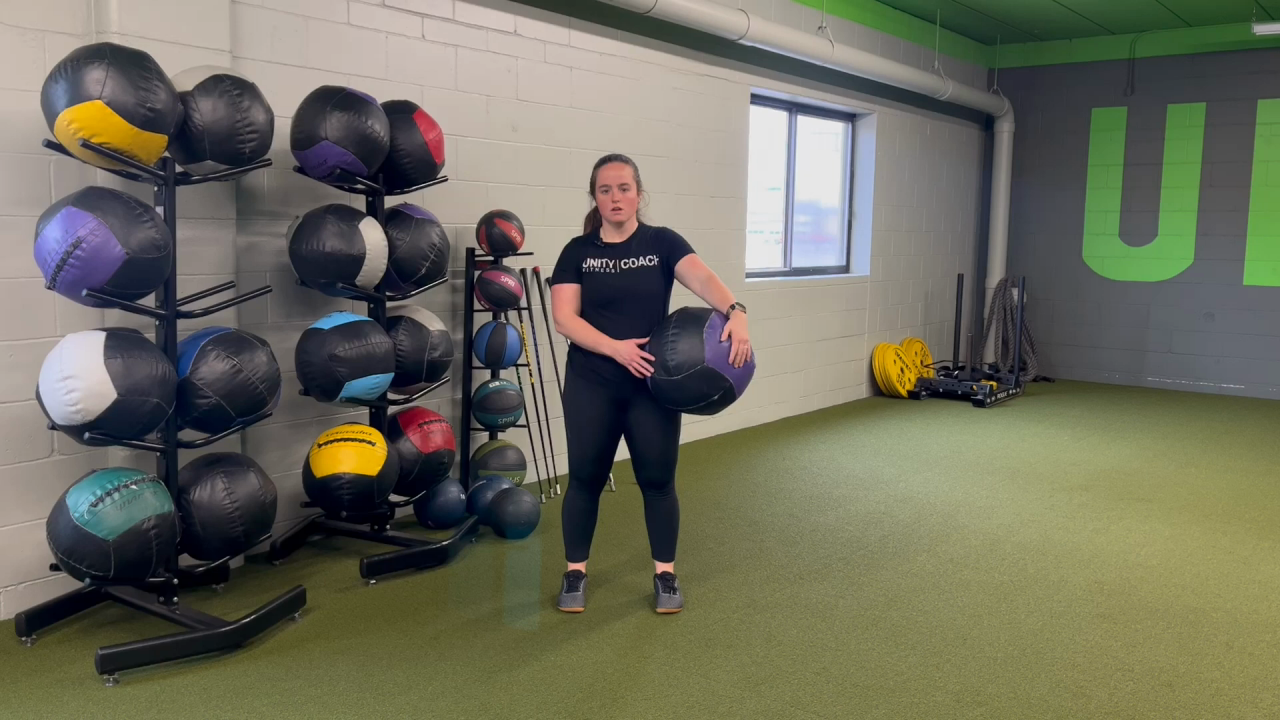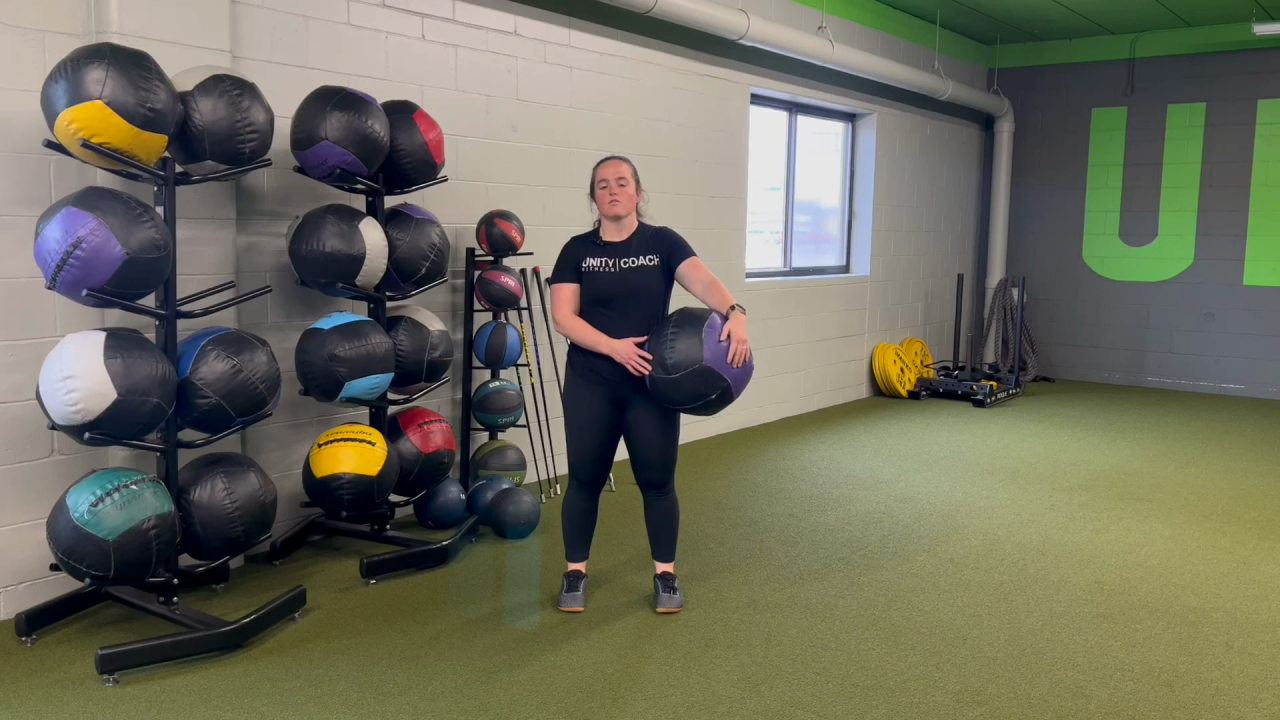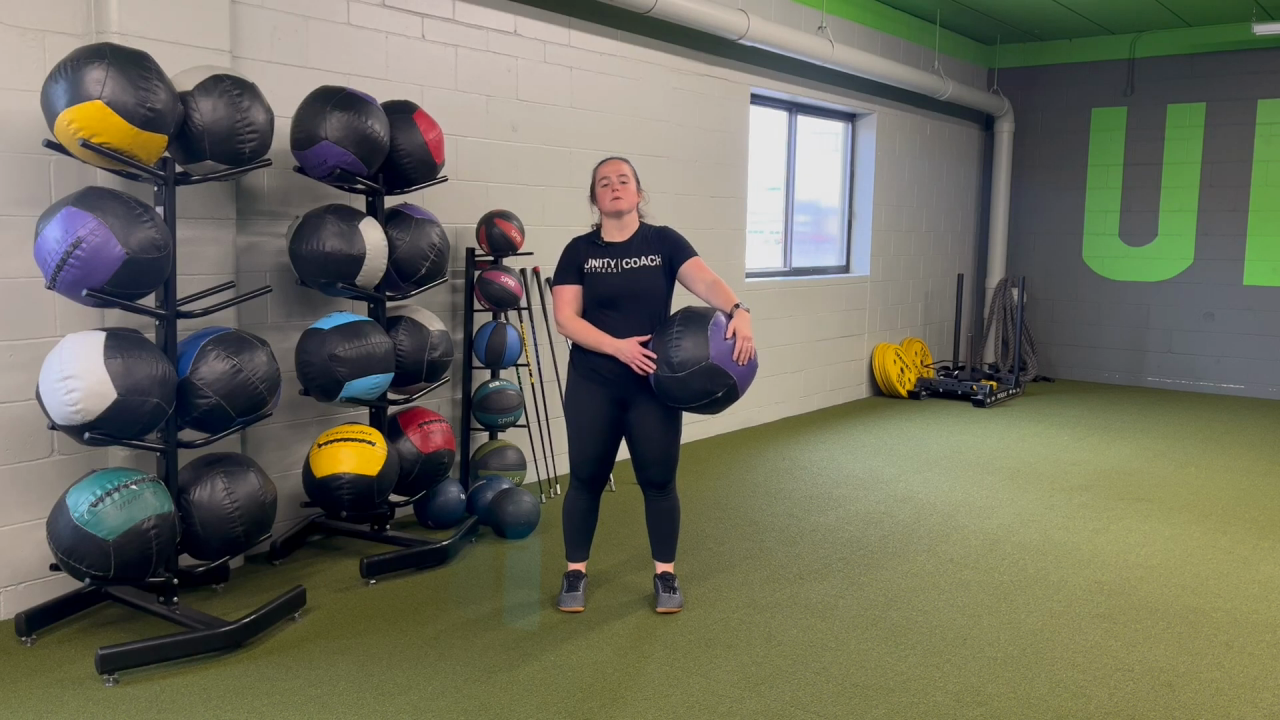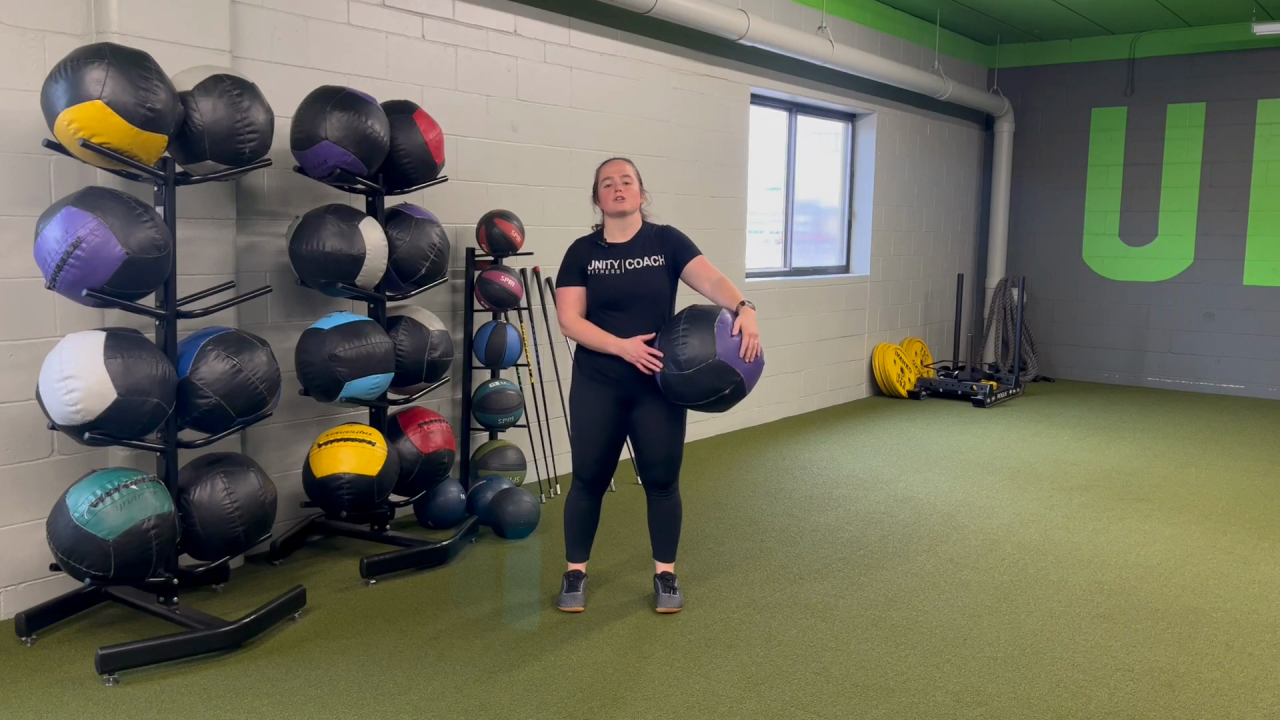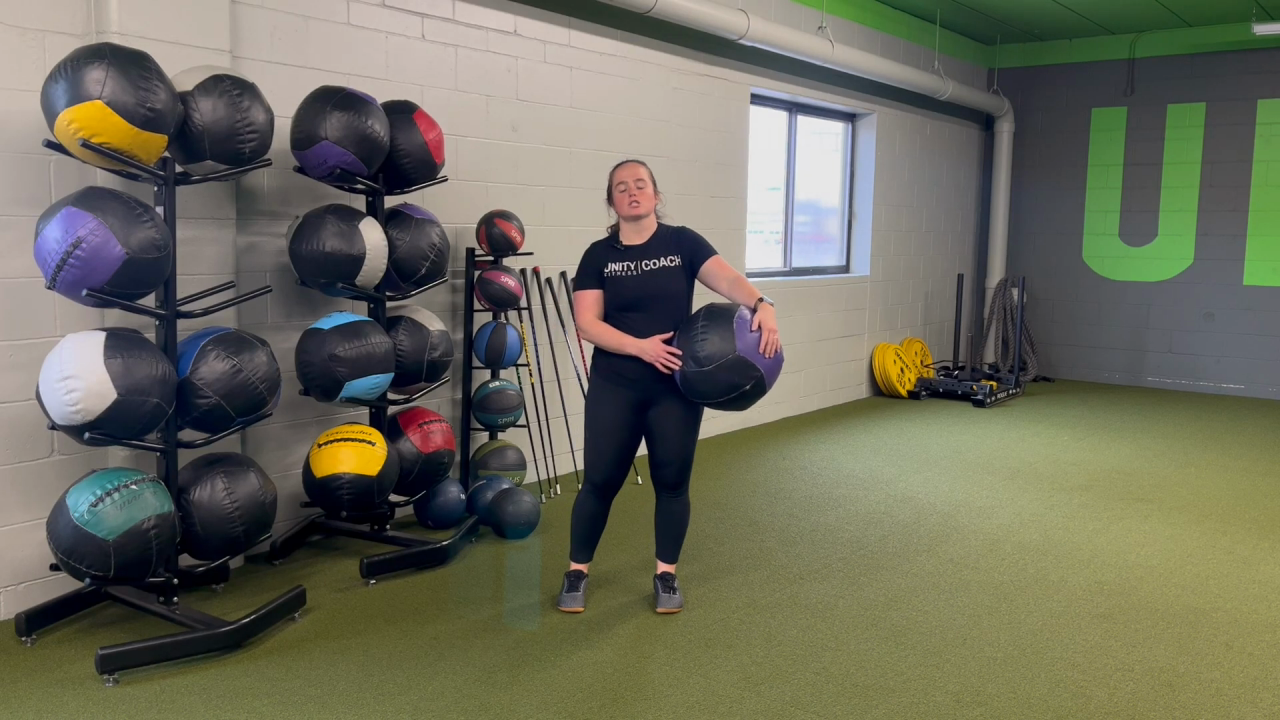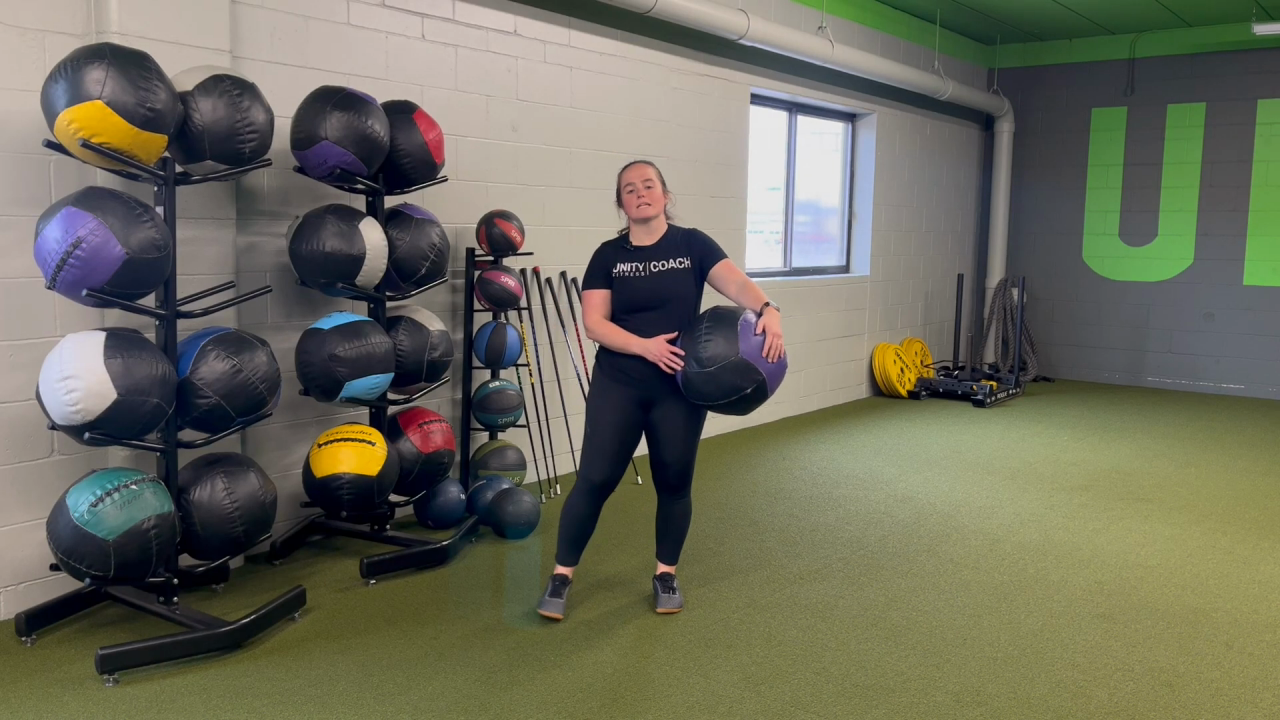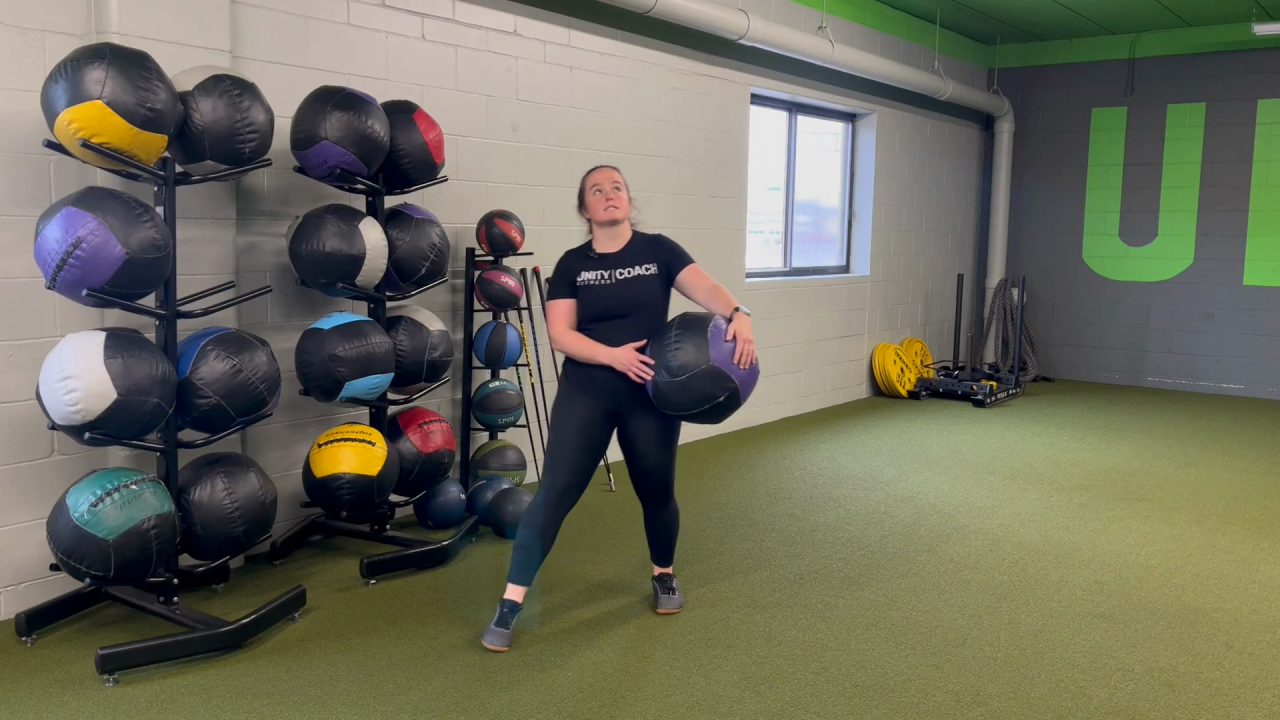
dt=0.4s
person 1, frame 1
left shoulder: (662, 242)
right shoulder: (578, 252)
left elbow: (701, 278)
right elbow: (565, 319)
left wrist: (735, 312)
right wrist: (616, 347)
left hip: (653, 385)
right hip: (591, 387)
left knee: (658, 480)
right knee: (585, 479)
left ankle: (665, 574)
right ankle: (575, 572)
person 1, frame 2
left shoulder: (662, 242)
right shoulder: (578, 250)
left elbow: (703, 281)
right elbow: (563, 317)
left wrist: (734, 314)
right wrist: (613, 346)
left hip: (653, 385)
right hip: (591, 385)
left knee: (657, 480)
right knee: (585, 479)
left ankle: (665, 574)
right ankle: (575, 572)
person 1, frame 3
left shoulder: (663, 242)
right shoulder: (579, 251)
left elbow: (705, 281)
right elbow: (566, 319)
left wrist: (738, 312)
right wrist: (617, 346)
left hip: (654, 384)
right hip: (592, 386)
left knee: (659, 480)
right knee: (587, 478)
left ankle: (665, 574)
right ankle: (575, 571)
person 1, frame 4
left shoulder: (666, 241)
right shoulder: (582, 252)
left elbow: (710, 280)
right elbow: (569, 320)
left wrist: (743, 309)
right wrist: (622, 346)
left hip: (659, 385)
right hip: (597, 386)
left knee: (662, 480)
right knee: (589, 480)
left ankle: (665, 574)
right ankle: (575, 572)
person 1, frame 5
left shoulder: (682, 242)
right shoulder: (599, 256)
left elbow: (727, 278)
right elbow: (588, 324)
left wrist: (762, 305)
right wrist: (640, 346)
left hip: (676, 386)
right hip: (614, 387)
left knee: (672, 481)
right knee: (600, 480)
left ankle: (666, 574)
right ankle: (577, 571)
person 1, frame 6
left shoulder: (692, 244)
right shoulder: (608, 256)
left elbow: (735, 282)
right elbow: (594, 323)
left wrist: (767, 310)
right wrist: (645, 346)
left hip: (679, 387)
right hip: (617, 385)
left knee: (674, 483)
right knee: (595, 480)
left ankle: (665, 574)
right ankle: (561, 576)
person 1, frame 7
left shoulder: (657, 250)
right shoulder: (572, 265)
left elbow: (703, 286)
right elbow: (561, 333)
left wrist: (738, 315)
right wrist: (613, 355)
left hip: (650, 395)
right hip: (584, 395)
left knee: (657, 491)
right knee: (554, 493)
left ankle: (663, 574)
right ankle: (511, 601)
